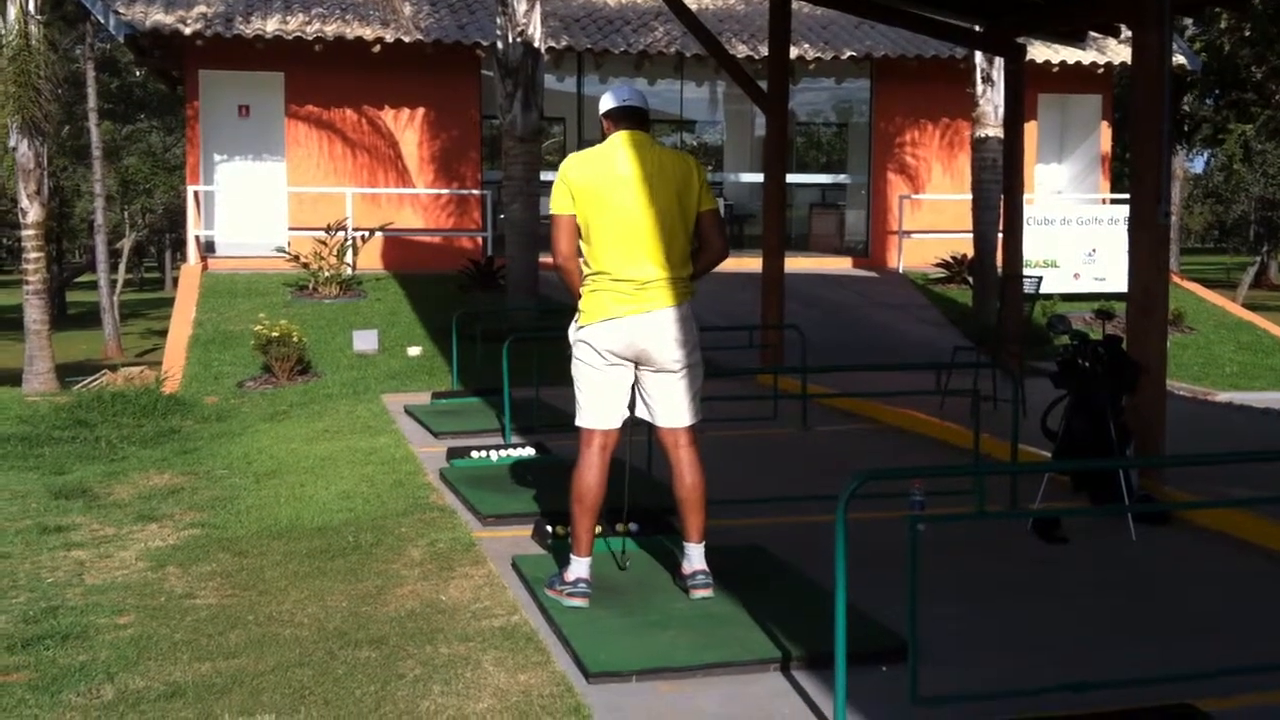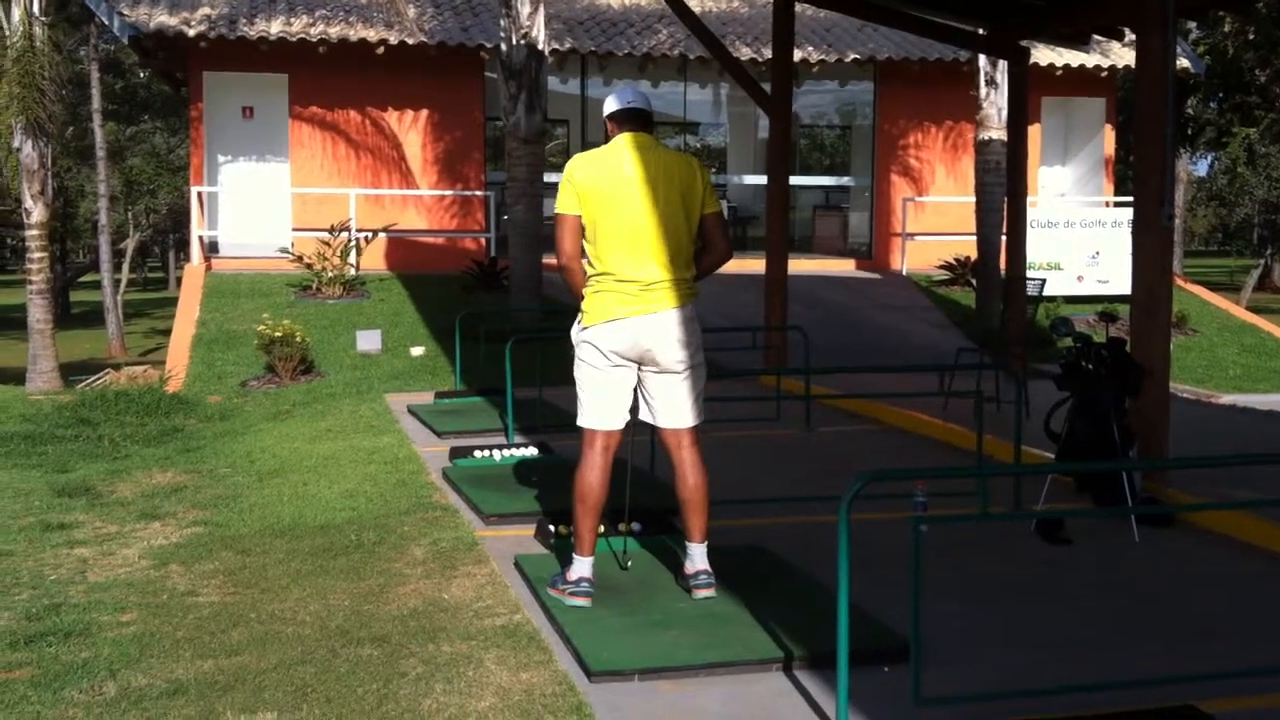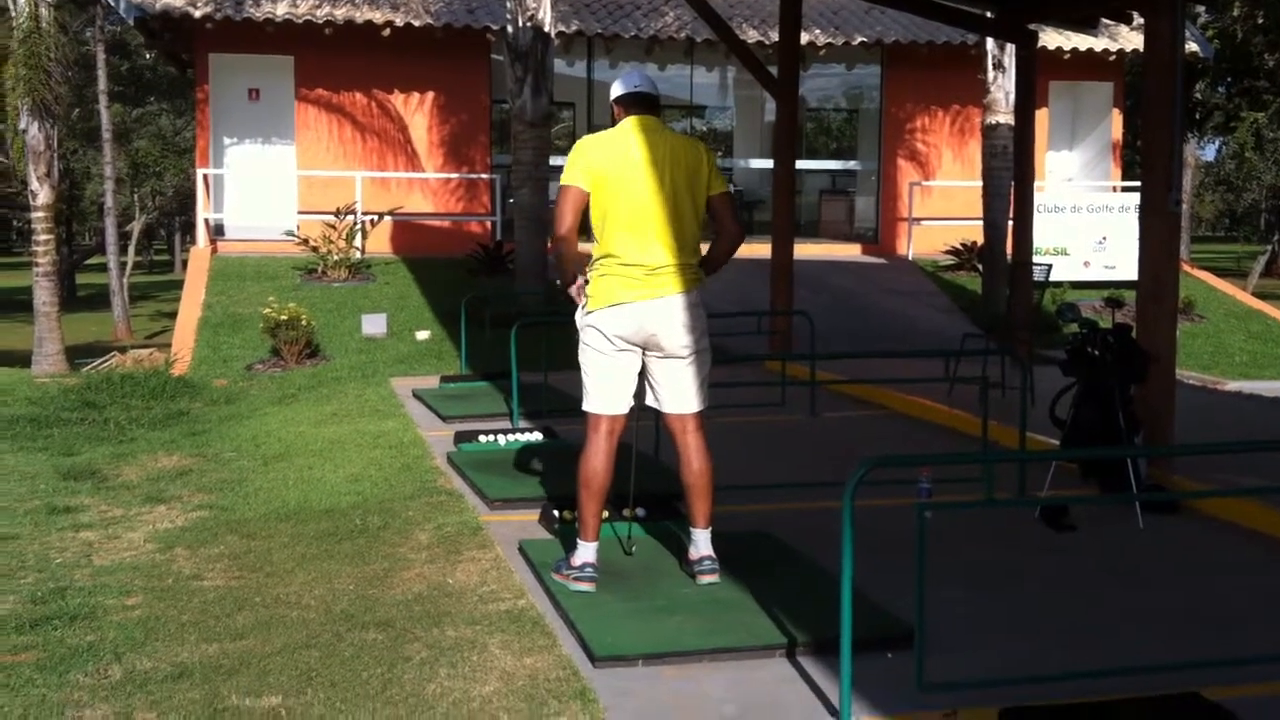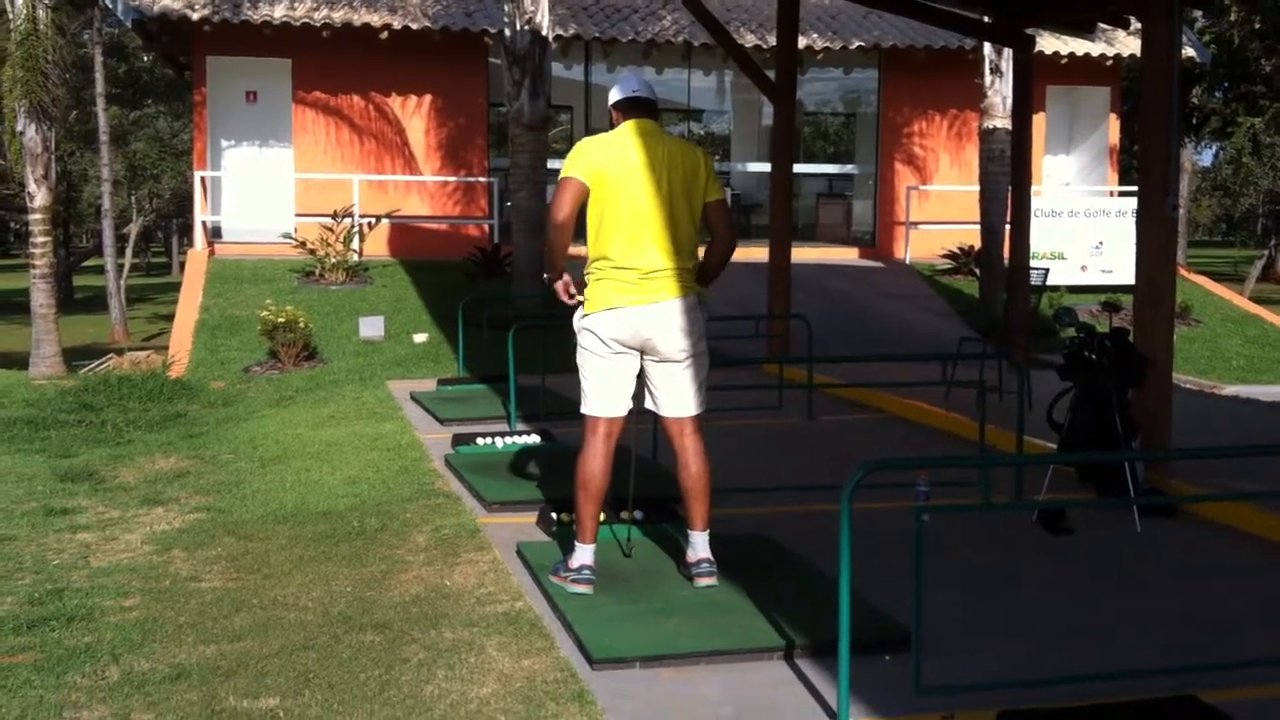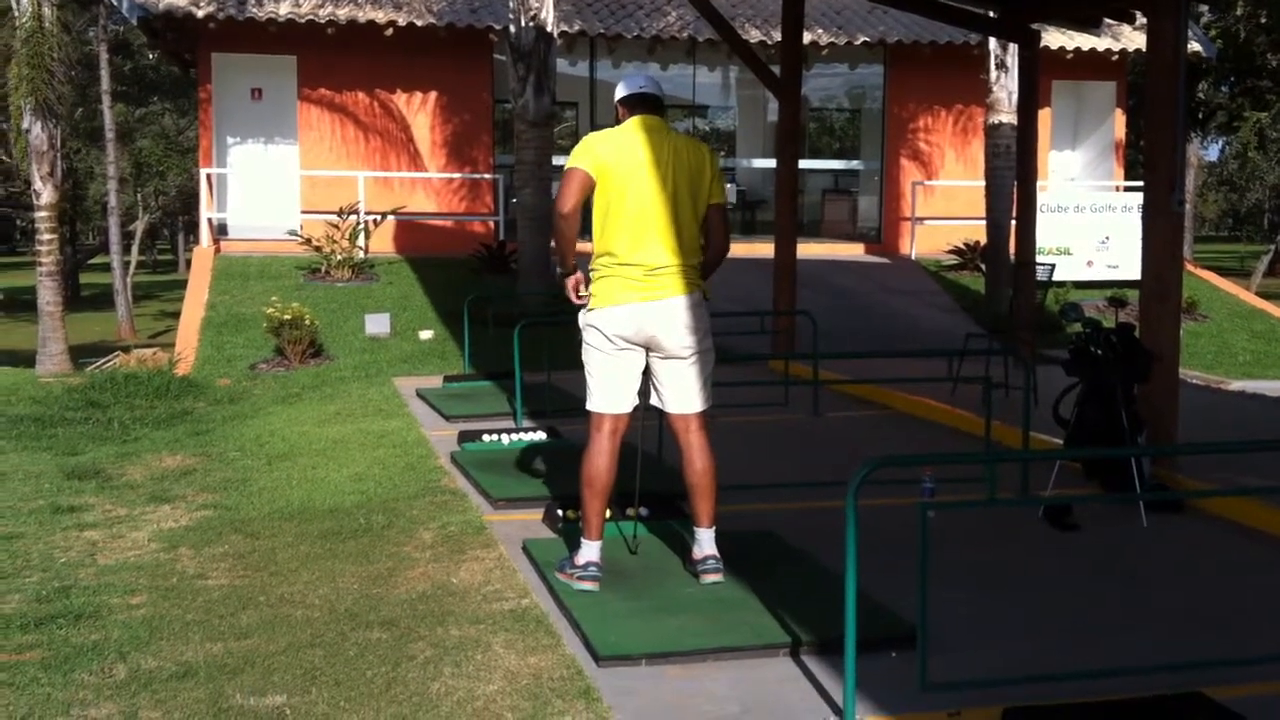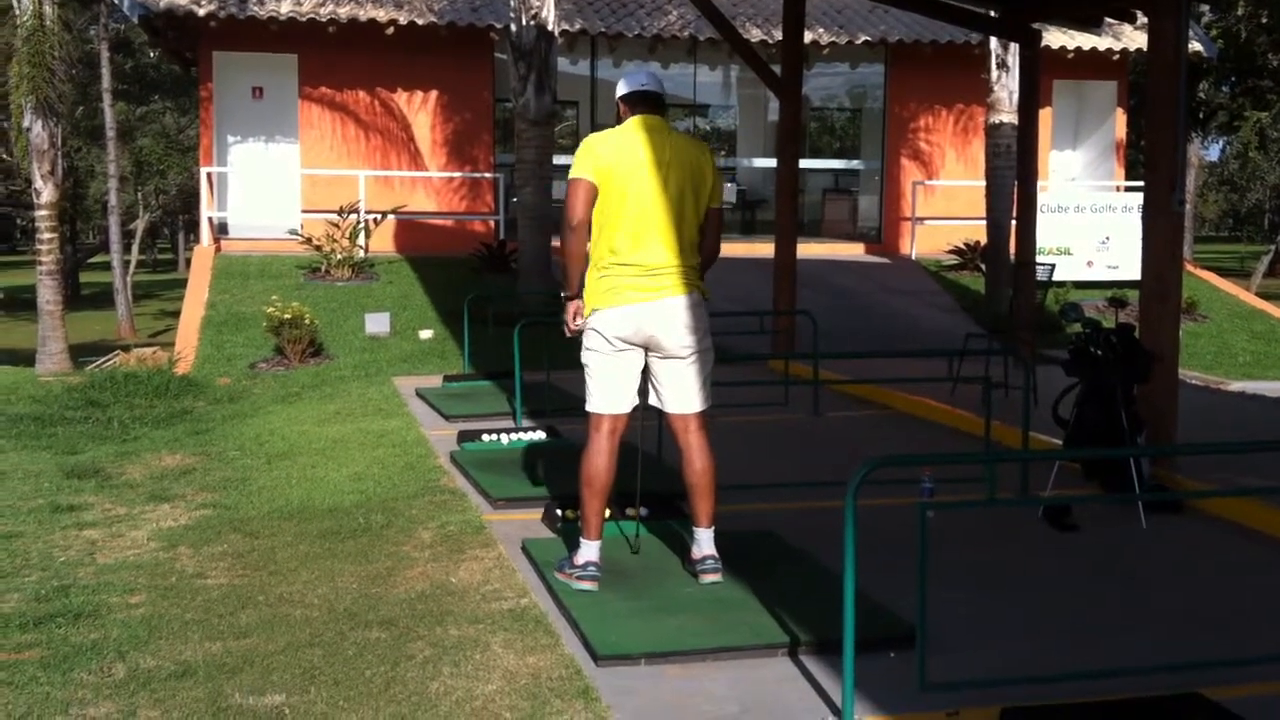
dt=0.2s
person 1, frame 1
left shoulder: (576, 166)
right shoulder: (685, 165)
left elbow: (564, 256)
right elbow: (716, 246)
left hip: (602, 321)
right hip: (669, 317)
left knee: (595, 445)
right knee: (681, 441)
left ankle: (578, 573)
right ankle: (696, 565)
person 1, frame 2
left shoulder: (582, 167)
right shoulder: (688, 168)
left elbow: (568, 256)
right elbow: (719, 248)
left hip: (605, 322)
right hip: (672, 319)
left knee: (597, 445)
right knee: (683, 442)
left ankle: (580, 572)
right ankle: (698, 565)
person 1, frame 3
left shoulder: (590, 148)
right shoulder: (695, 151)
left elbow: (563, 230)
right elbow: (731, 231)
left wrist: (573, 279)
left hip: (610, 306)
right hip: (677, 304)
left knee: (602, 430)
right knee: (688, 428)
left ankle: (584, 557)
right ankle: (702, 550)
person 1, frame 4
left shoulder: (591, 148)
right shoulder: (693, 156)
left elbow: (559, 218)
right elbow: (724, 238)
left wrist: (556, 274)
left hip: (608, 309)
right hip: (675, 307)
left knee: (600, 434)
right knee: (686, 431)
left ankle: (583, 559)
right ankle: (701, 553)
person 1, frame 5
left shoulder: (597, 144)
right shoulder: (700, 153)
left elbow: (565, 208)
right elbow: (718, 242)
left wrist: (568, 268)
left hip: (613, 305)
right hip: (679, 303)
left knee: (605, 429)
right knee: (691, 427)
left ankle: (589, 556)
right ankle: (706, 549)
person 1, frame 6
left shoulder: (598, 145)
right shoulder: (699, 154)
left elbow: (576, 222)
right elbow: (710, 246)
left wrist: (573, 293)
left hip: (611, 307)
right hip: (679, 304)
left knee: (604, 429)
right knee: (691, 428)
left ankle: (588, 556)
right ankle: (705, 549)
